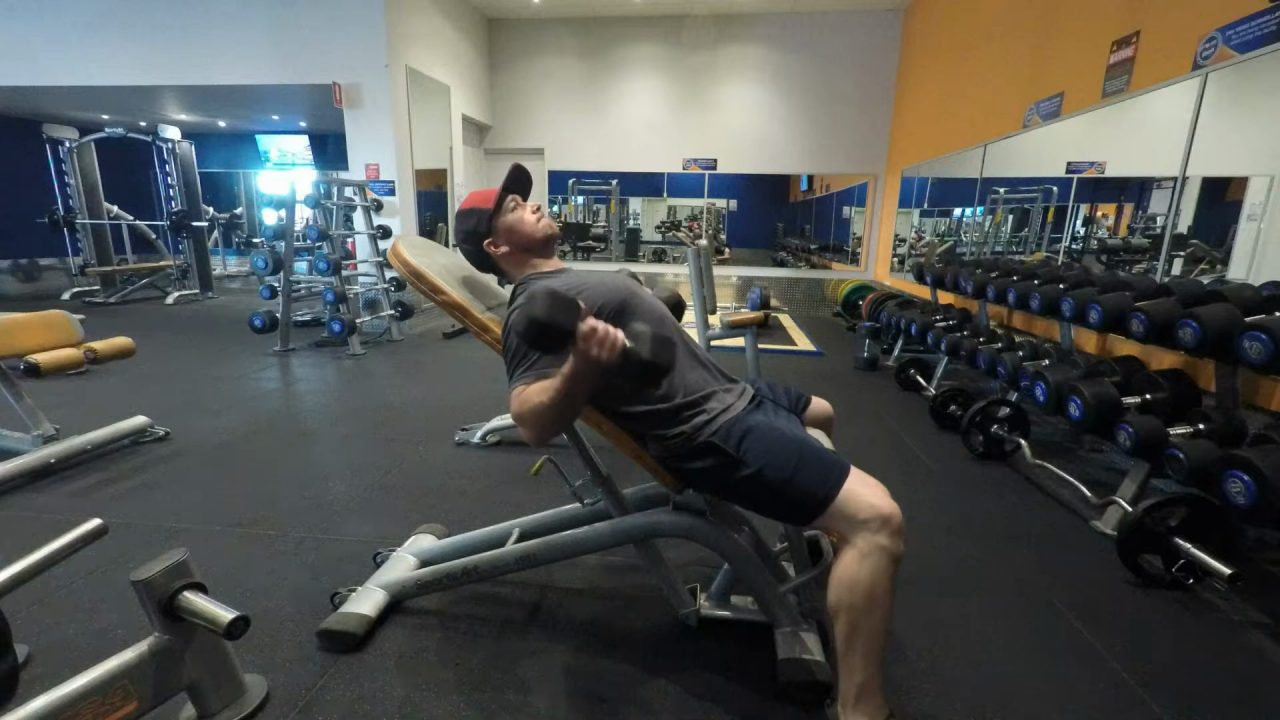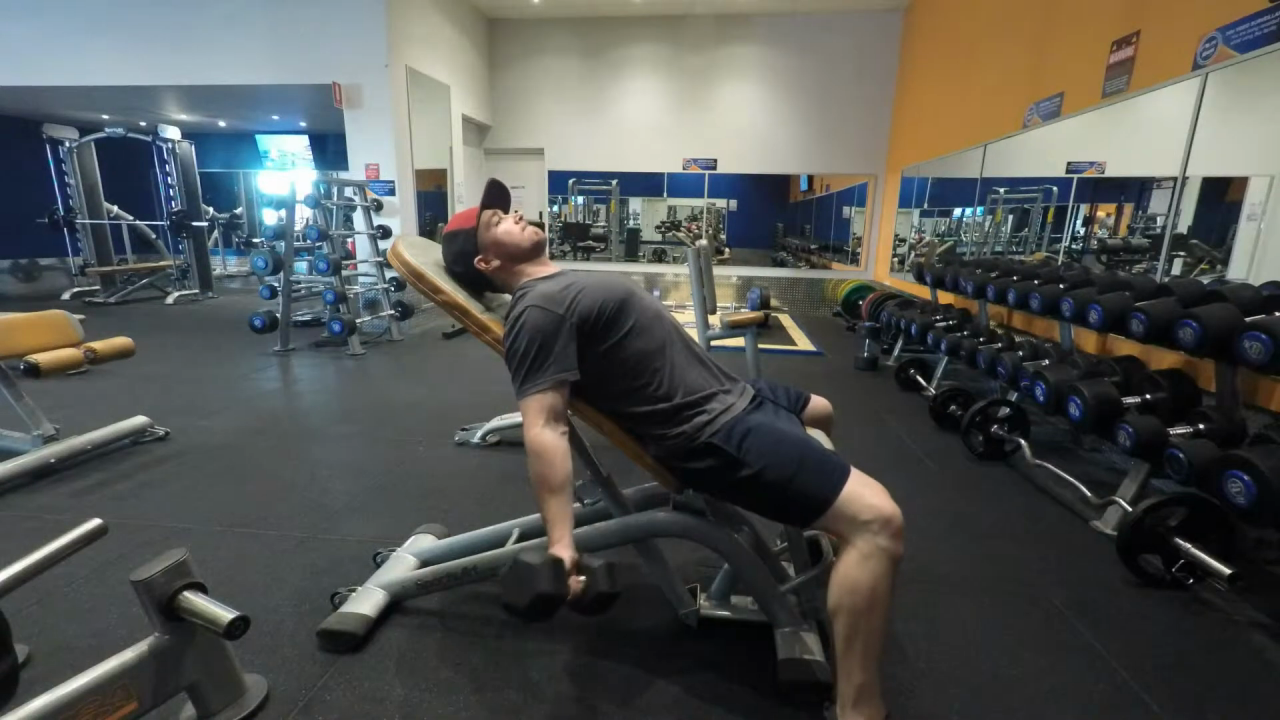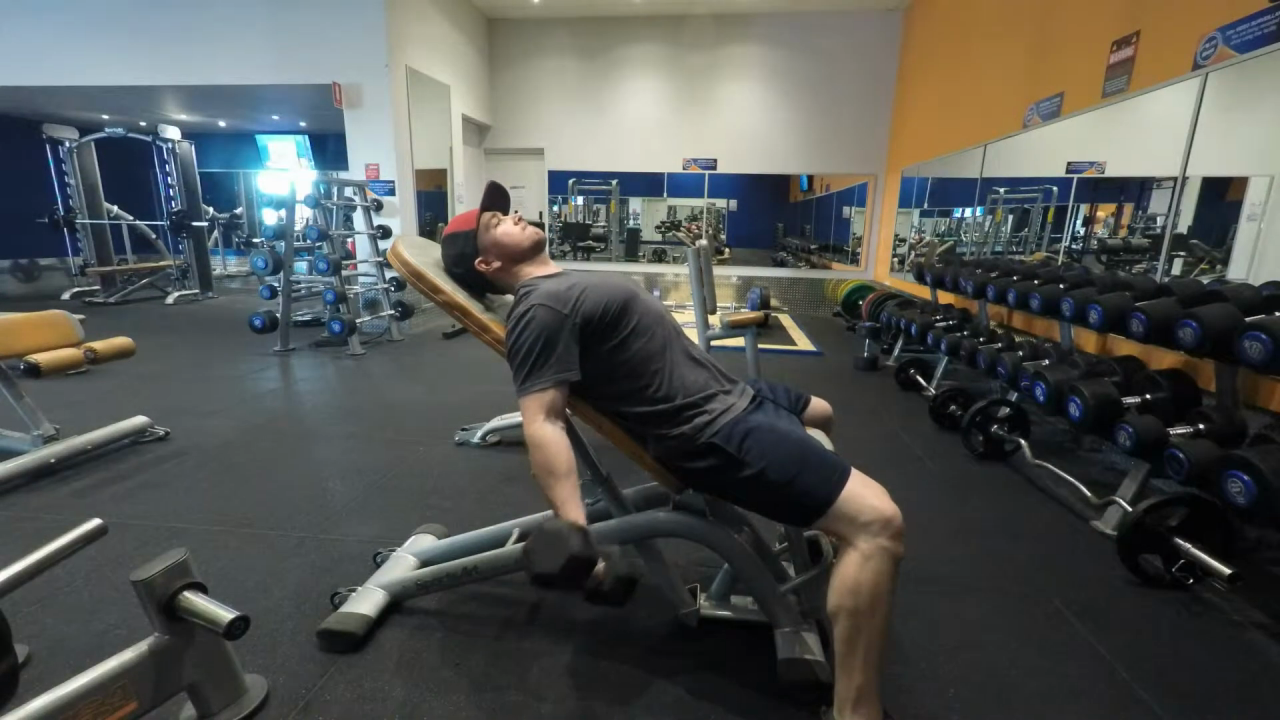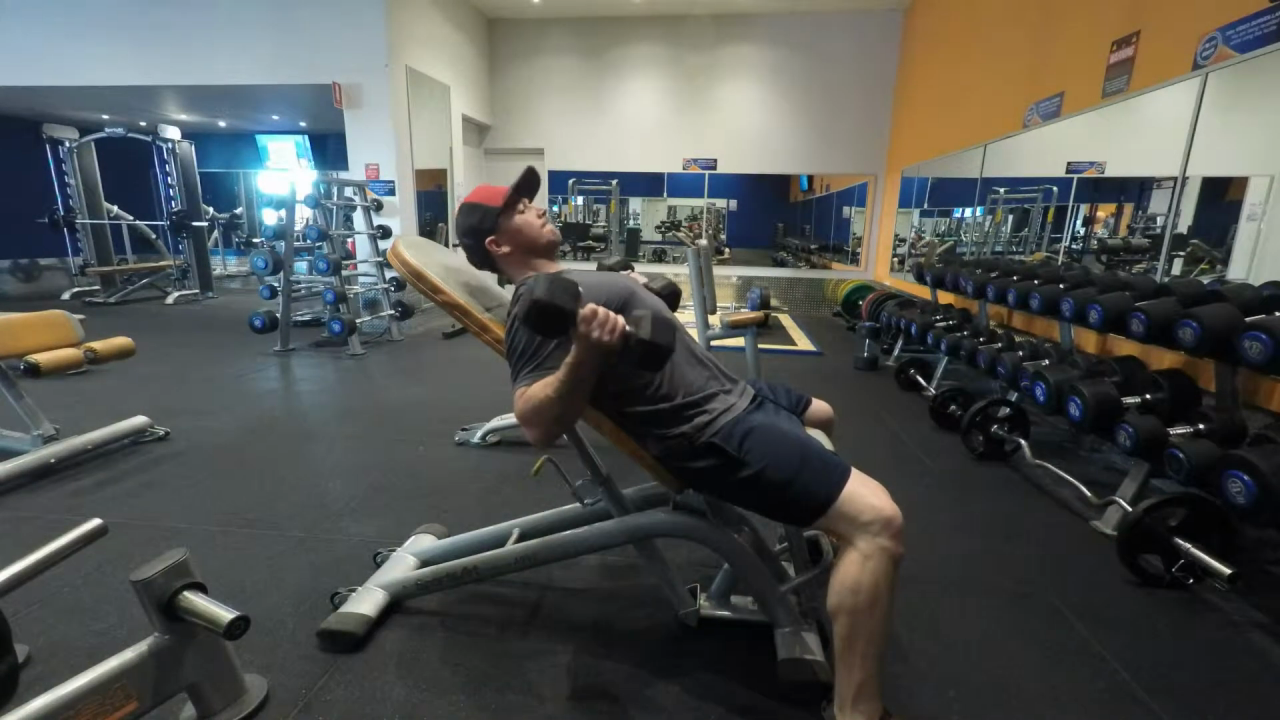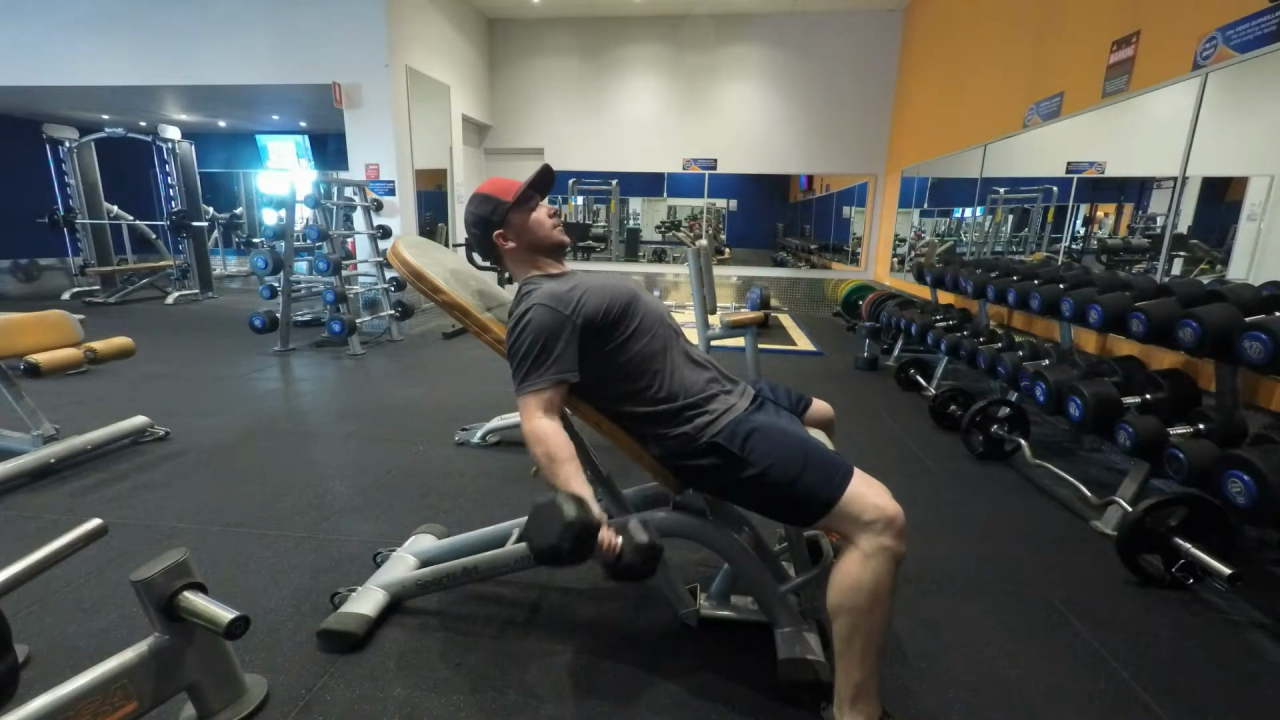
dt=1s
person 1, frame 1
left shoulder: (566, 281)
right elbow: (534, 422)
left wrist: (653, 310)
right wrist: (582, 361)
left hip: (730, 396)
right hip: (711, 432)
left knee: (821, 414)
right knee: (875, 518)
left ankle: (805, 535)
person 1, frame 2
left shoulder: (560, 285)
right shoulder: (538, 310)
right elbow: (545, 426)
right wrist: (562, 543)
left hip: (732, 394)
right hip: (713, 433)
left knee: (820, 413)
right knee: (876, 519)
left ankle: (805, 527)
person 1, frame 3
left shoulder: (563, 285)
right shoulder: (541, 309)
right elbow: (543, 421)
right wrist: (574, 527)
left hip: (731, 394)
right hip: (713, 432)
left knee: (820, 415)
right knee: (877, 522)
person 1, frame 4
left shoulder: (564, 280)
right shoulder: (538, 305)
right elbow: (538, 422)
left wrist: (644, 296)
right wrist: (584, 350)
left hip: (731, 395)
right hip: (713, 431)
left knee: (821, 417)
right knee: (877, 521)
person 1, frame 5
left shoulder: (565, 282)
right shoulder: (542, 309)
right elbow: (540, 420)
right wrist: (585, 508)
left hip: (730, 395)
right hip: (713, 432)
left knee: (821, 418)
right knee: (879, 520)
left ankle: (806, 527)
